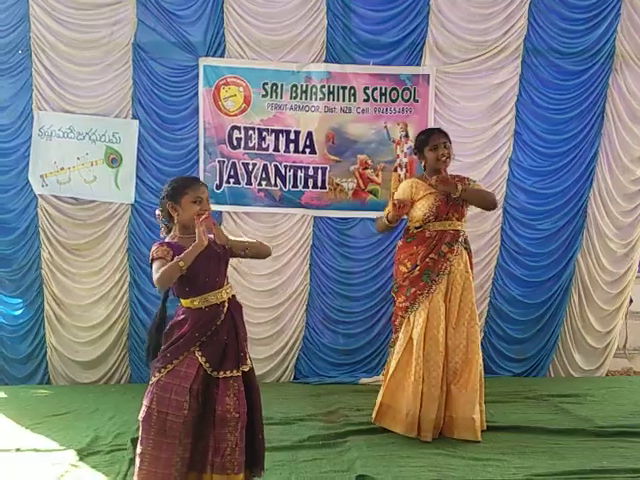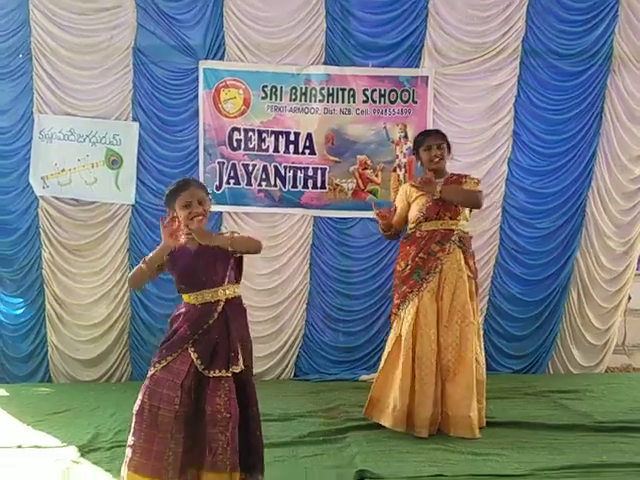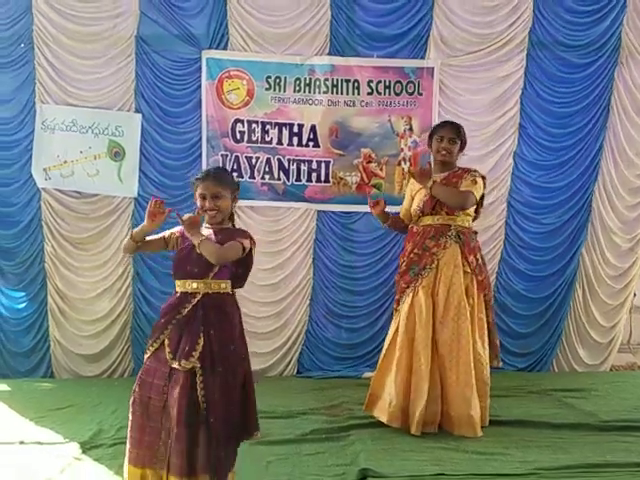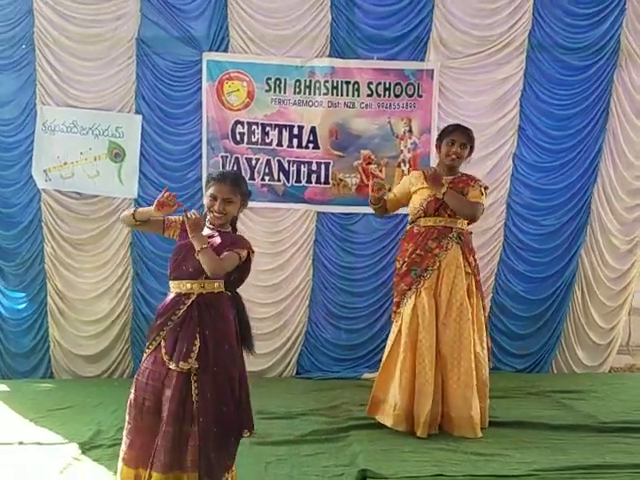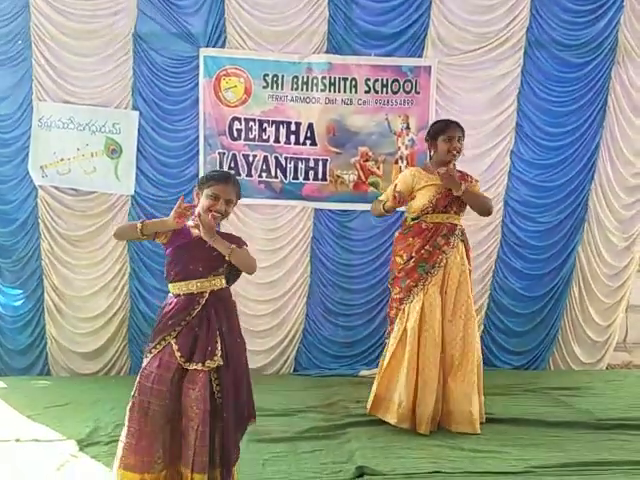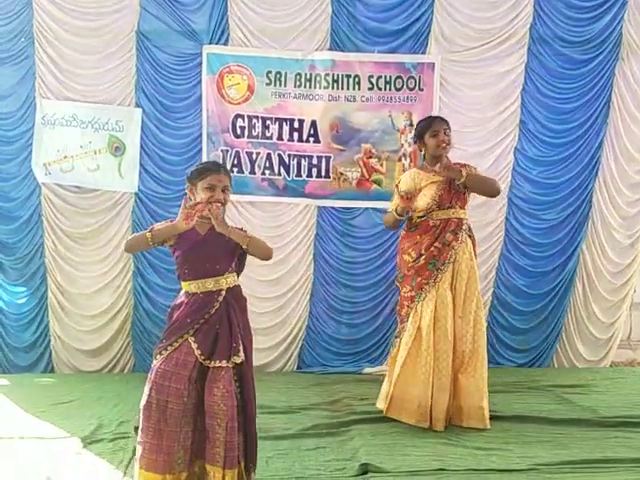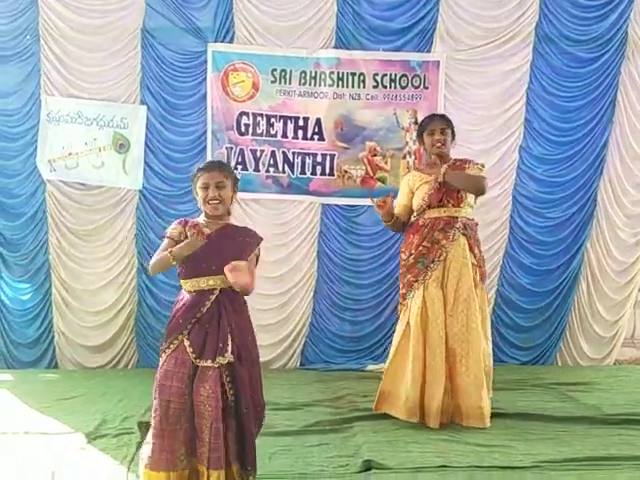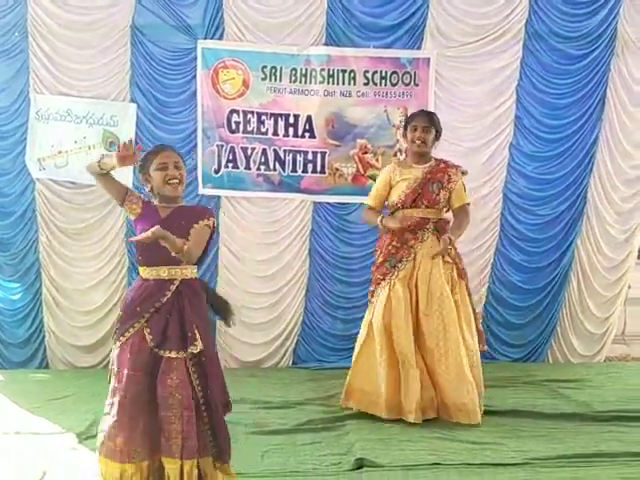
dt=0.4s
person 1, frame 1
left shoulder: (462, 182)
right shoulder: (411, 185)
left elbow: (492, 202)
right elbow: (380, 226)
left wrist: (455, 189)
right wrist: (393, 216)
left hip: (454, 267)
right hip: (419, 267)
left knee: (456, 337)
right knee: (421, 334)
left ankle: (452, 414)
right ankle: (416, 414)
person 1, frame 2
left shoulder: (464, 181)
right shoulder: (409, 189)
left elbow: (477, 200)
right elbow: (393, 232)
left wrist: (437, 189)
right wrist: (385, 224)
left hip: (455, 266)
right hip: (418, 265)
left knee: (456, 334)
right knee: (417, 332)
left ankle: (454, 411)
right ankle: (415, 410)
person 1, frame 3
left shoulder: (471, 177)
right shoulder: (416, 182)
left elbow: (463, 202)
right elbow: (404, 224)
left wrist: (431, 184)
right wrist: (383, 216)
left hip: (458, 262)
right hip: (420, 261)
left knee: (457, 330)
right knee: (417, 330)
left ankle: (457, 409)
right ankle: (418, 407)
person 1, frame 4
left shoulder: (473, 185)
right shoulder: (415, 178)
left elbow: (473, 213)
right elbow: (385, 208)
left wrist: (441, 189)
right wrist: (375, 199)
left hip: (455, 264)
right hip: (417, 262)
left knee: (455, 332)
right knee: (417, 330)
left ankle: (456, 410)
right ankle: (417, 409)
person 1, frame 5
left shoulder: (466, 179)
right shoulder: (413, 175)
left elbow: (487, 209)
right elbow: (376, 208)
left wrist: (457, 187)
right wrist: (390, 204)
left hip: (452, 260)
right hip: (417, 258)
left knee: (454, 329)
right knee: (417, 326)
left ankle: (452, 406)
right ankle: (411, 405)
person 1, frame 6
left shoulder: (462, 170)
right shoulder: (412, 177)
left elbow: (494, 189)
right elbow: (388, 221)
left wrist: (457, 174)
right wrist: (401, 209)
left hip: (459, 256)
right hip: (423, 257)
left knee: (461, 326)
right knee: (426, 323)
left ankle: (456, 402)
right ankle: (418, 402)
person 1, frame 7
left shoulder: (466, 167)
right shoulder: (412, 178)
left elbow: (481, 187)
right elbow: (400, 224)
left wrist: (441, 172)
right wrist: (386, 215)
left hip: (461, 255)
right hip: (422, 255)
left knee: (463, 325)
right knee: (422, 322)
left ankle: (460, 401)
right ankle: (418, 400)
person 1, frame 8
left shoulder: (449, 172)
right shoulder: (392, 171)
left elbow: (463, 213)
right elbow: (369, 210)
left wrist: (449, 237)
right wrist: (387, 222)
left hip: (435, 256)
right hip: (397, 254)
left knee: (443, 326)
right knee: (386, 320)
left ankle: (451, 400)
right ankle: (387, 397)
person 2, frame 1
left shoulder: (216, 244)
right shoulder: (164, 249)
left elbow: (265, 252)
right elbow: (161, 281)
left wrist: (225, 240)
right wrist: (198, 245)
left hip: (224, 332)
right hip: (190, 333)
left knee: (224, 412)
right knee: (172, 410)
person 2, frame 2
left shoulder: (226, 242)
right shoulder: (170, 252)
left elbow: (255, 246)
right elbow: (134, 282)
left wrist: (211, 239)
right wrist: (166, 246)
left hip: (226, 332)
right hip: (189, 332)
left knee: (221, 412)
right knee: (162, 404)
person 2, frame 3
left shoulder: (239, 238)
right shoulder: (182, 234)
left elbow: (218, 256)
right elbow: (129, 248)
left wrist: (196, 234)
right wrist: (149, 225)
left hip: (215, 325)
right hip: (178, 323)
left knee: (202, 405)
right knee: (154, 397)
person 2, frame 4
left shoulder: (237, 244)
right shoulder: (182, 227)
left elbow: (215, 269)
right elbow: (128, 219)
left wrist: (197, 236)
right wrist: (154, 211)
left hip: (209, 325)
right hip: (174, 323)
left knee: (201, 404)
right knee: (150, 399)
person 2, frame 5
left shoulder: (232, 242)
right shoulder: (173, 232)
left elbow: (250, 267)
right elbow: (119, 234)
left wrist: (212, 237)
right wrist: (168, 223)
left hip: (215, 324)
right hip: (177, 322)
left knee: (207, 404)
right knee: (155, 399)
person 2, frame 6
left shoulder: (233, 233)
right shoulder: (174, 229)
left elbow: (267, 253)
right elbow: (129, 246)
left wrist: (225, 229)
right wrist: (178, 226)
left hip: (226, 321)
right hip: (189, 319)
left knee: (222, 402)
right knee: (171, 396)
person 2, frame 7
left shoulder: (245, 238)
right shoulder: (183, 229)
left elbow: (247, 287)
right elbow: (153, 267)
left wrist: (240, 280)
right wrist: (187, 246)
left hip: (228, 323)
right hip: (188, 320)
left knee: (218, 402)
right knee: (174, 399)
person 2, frame 8
left shoulder: (200, 215)
right shoulder: (140, 208)
left elbow: (191, 254)
right elbow: (94, 169)
left wrist: (162, 235)
right wrist: (116, 161)
left hip: (182, 307)
right hip: (142, 306)
left knee: (181, 390)
right knee: (131, 390)
